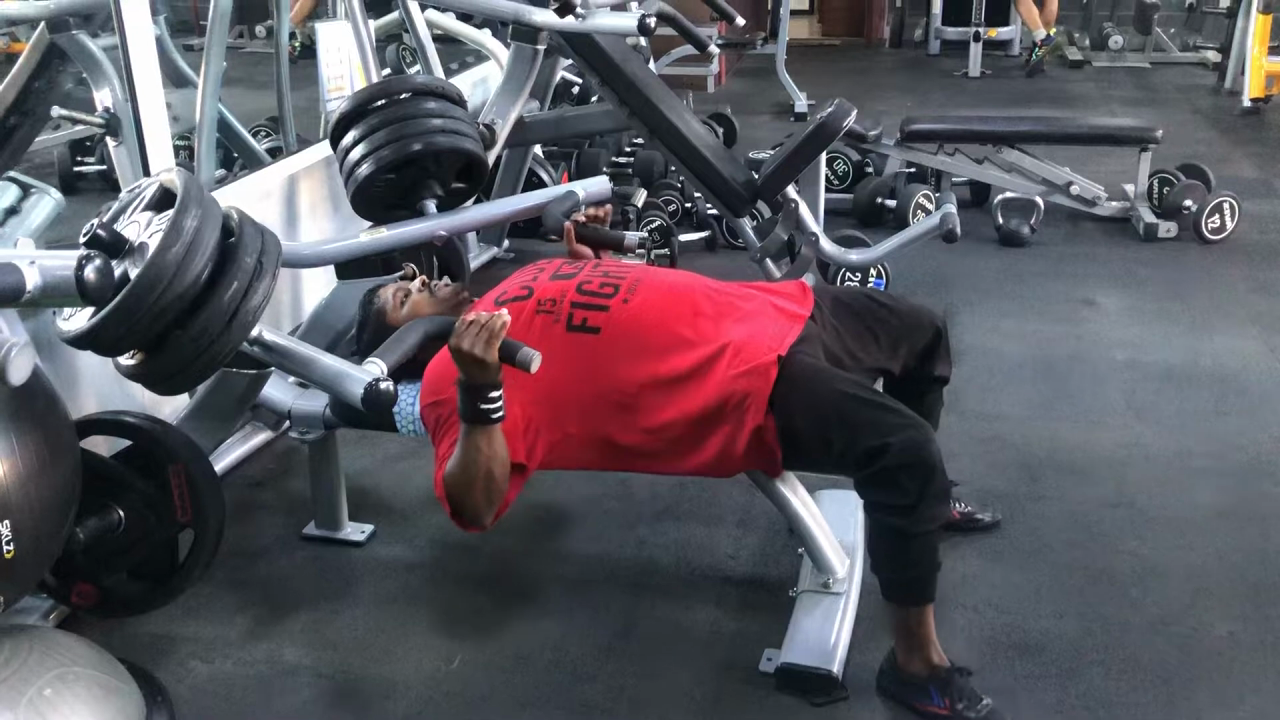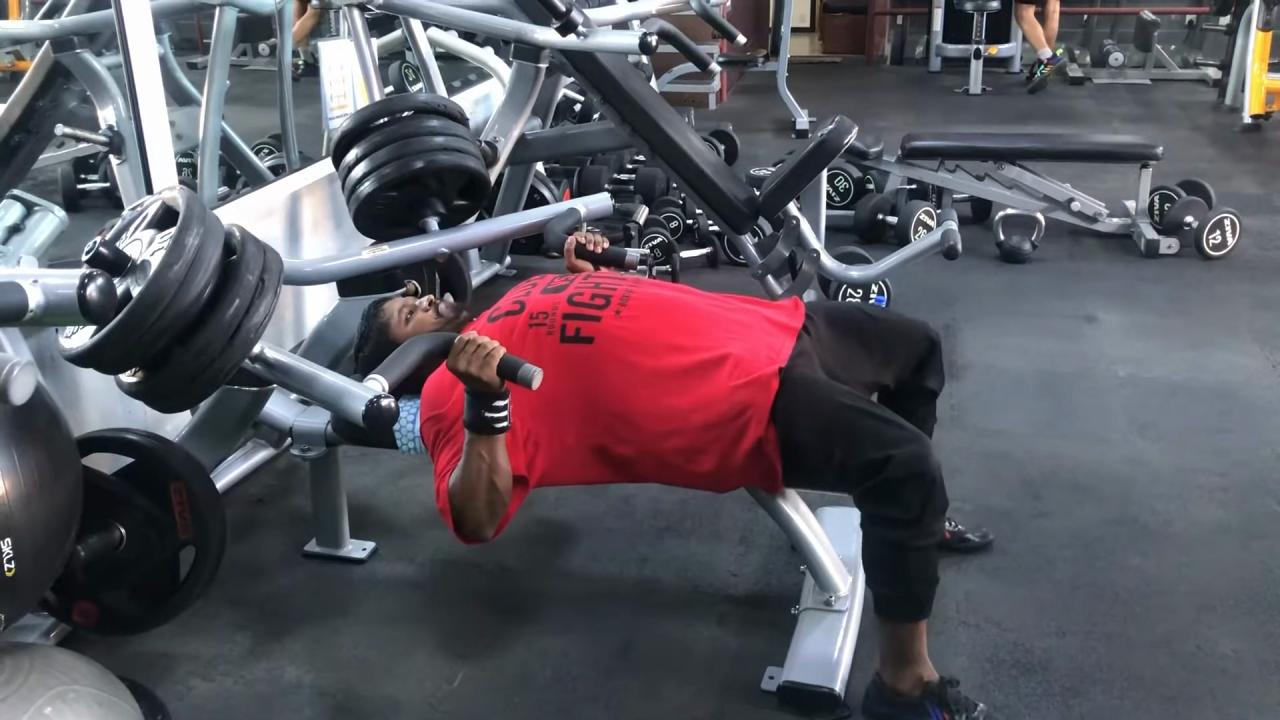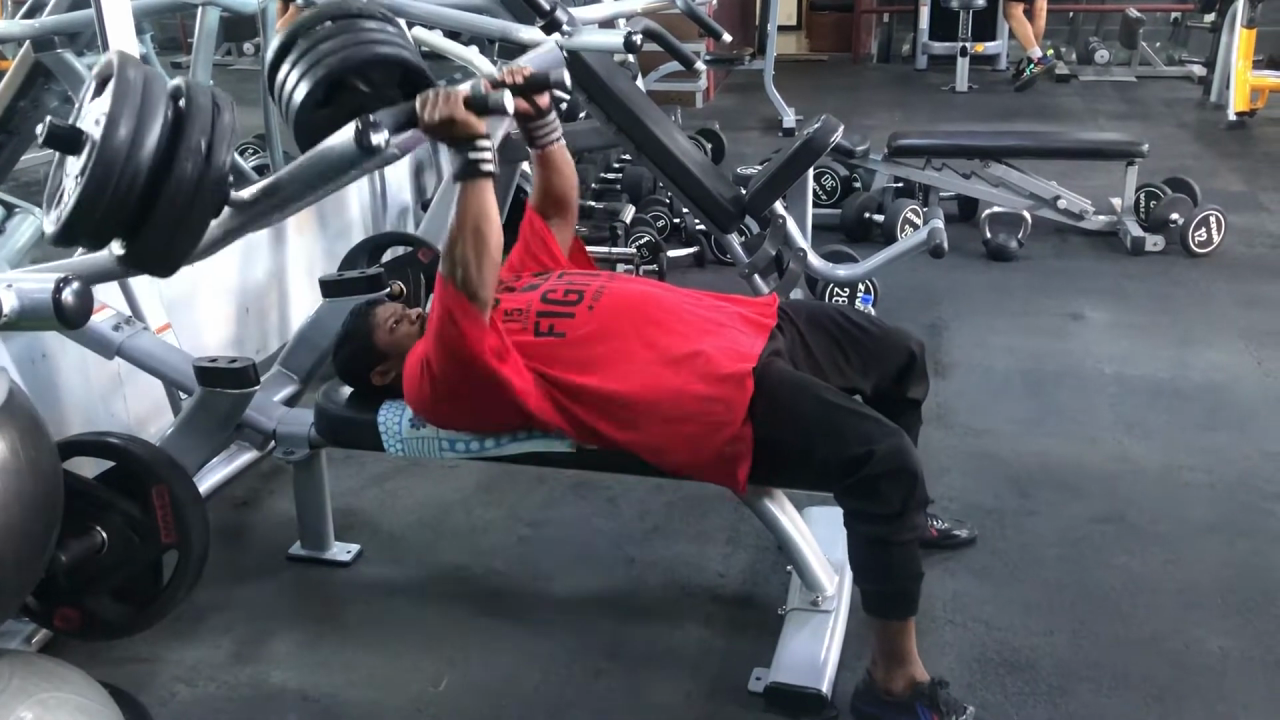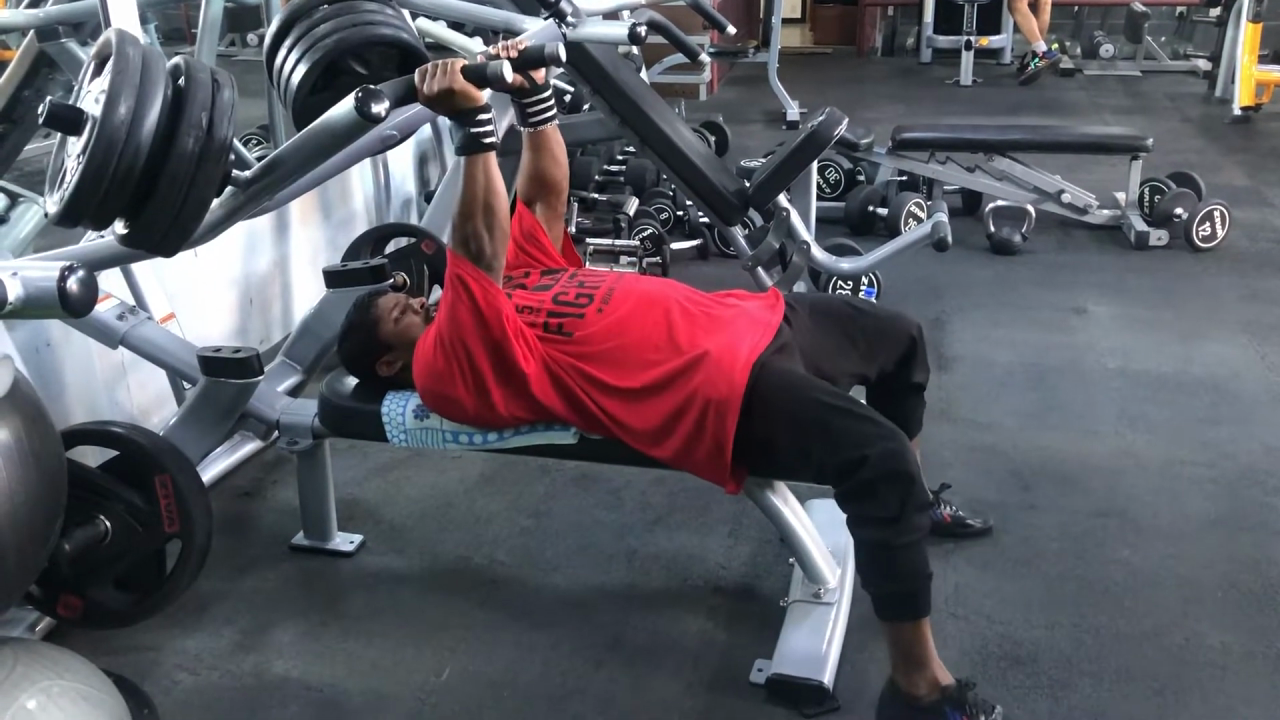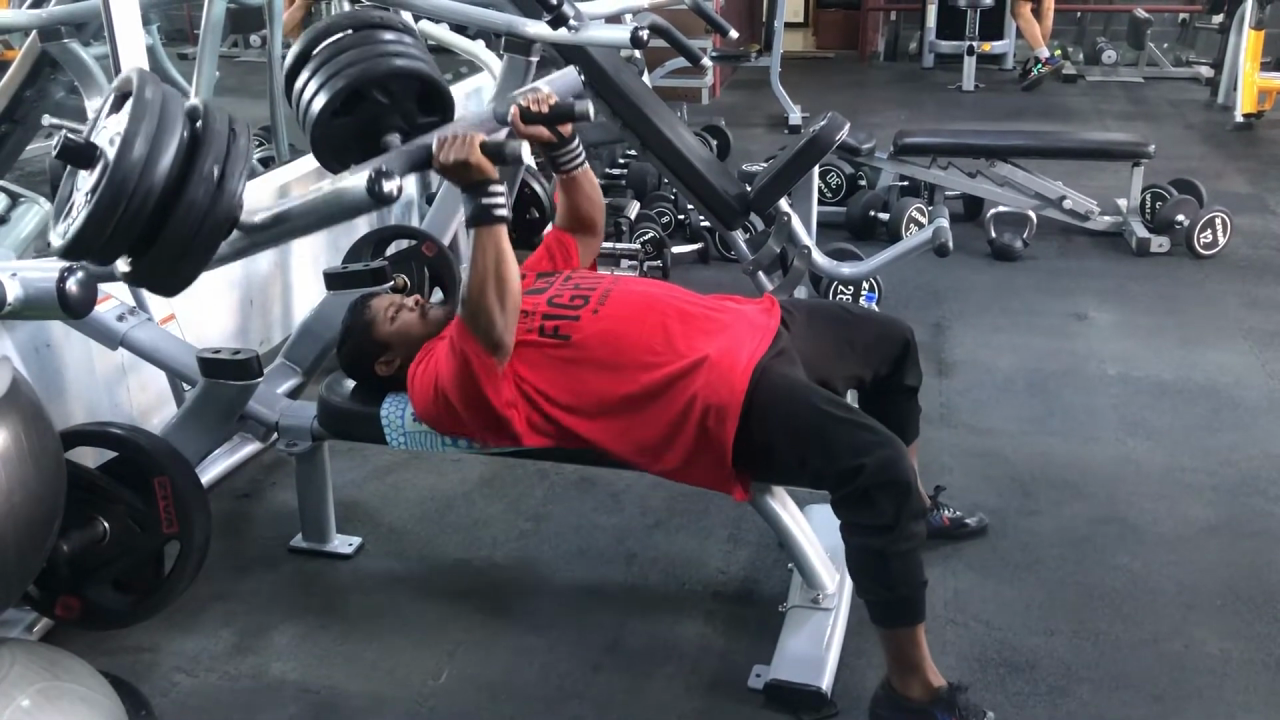
dt=1s
person 1, frame 1
left shoulder: (512, 291)
right shoulder: (452, 372)
right elbow: (476, 507)
left wrist: (594, 249)
right wrist: (478, 387)
right hip: (741, 384)
left knee: (921, 331)
right knee: (904, 450)
left ankle: (916, 503)
right ankle: (917, 663)
person 1, frame 2
left shoulder: (511, 314)
right shoulder: (449, 391)
right elbow: (477, 521)
left wrist: (592, 265)
right wrist: (485, 402)
right hip: (740, 402)
left knee: (916, 347)
right knee: (906, 465)
left ankle: (909, 523)
person 1, frame 3
left shoulder: (504, 294)
right shoulder: (438, 376)
left elbow: (557, 207)
right elbow: (466, 284)
left wrist: (536, 117)
right wrist: (471, 153)
right hip: (713, 398)
left knee: (900, 357)
right knee: (883, 458)
left ankle: (893, 516)
person 1, frame 4
left shoulder: (509, 284)
right shoulder: (447, 366)
left elbow: (545, 194)
right elbow: (477, 250)
left wrist: (531, 94)
right wrist: (471, 123)
right hip: (718, 389)
left knee: (899, 340)
right knee: (880, 459)
left ankle: (909, 508)
person 1, frame 5
left shoulder: (514, 284)
right shoulder: (436, 376)
left elbow: (585, 226)
right elbow: (492, 341)
left wrist: (559, 144)
right wrist: (483, 194)
right hip: (717, 393)
left knee: (891, 342)
right knee: (877, 464)
left ankle: (911, 511)
